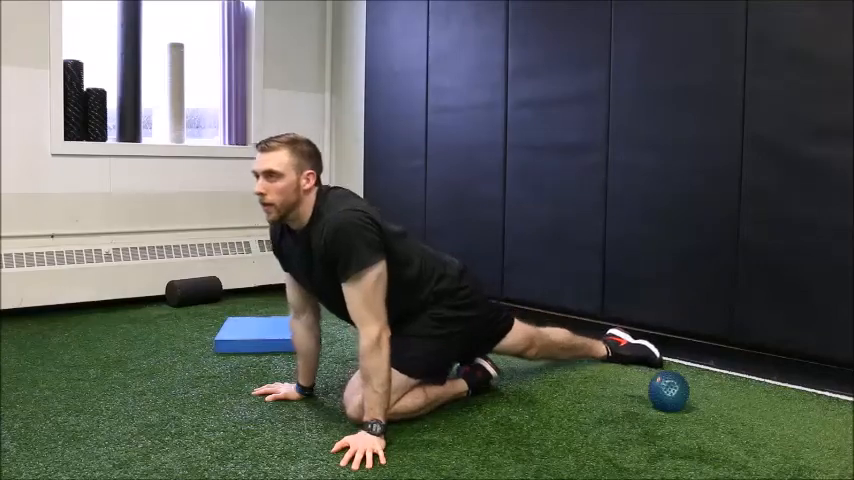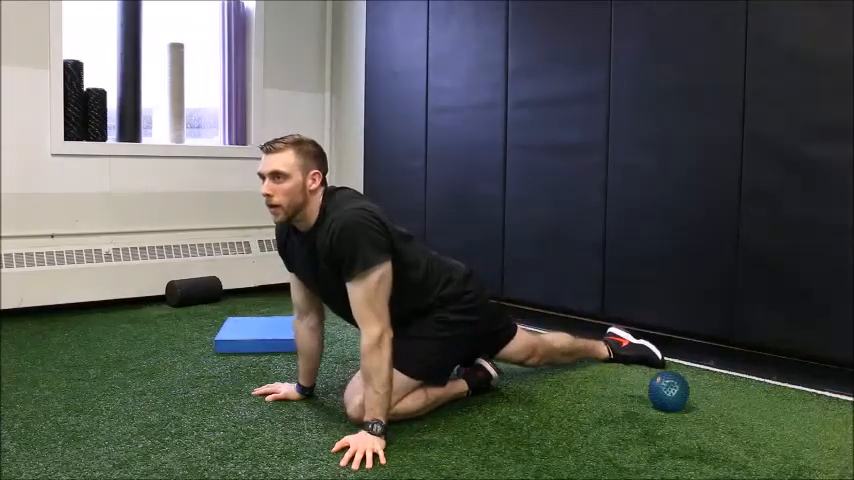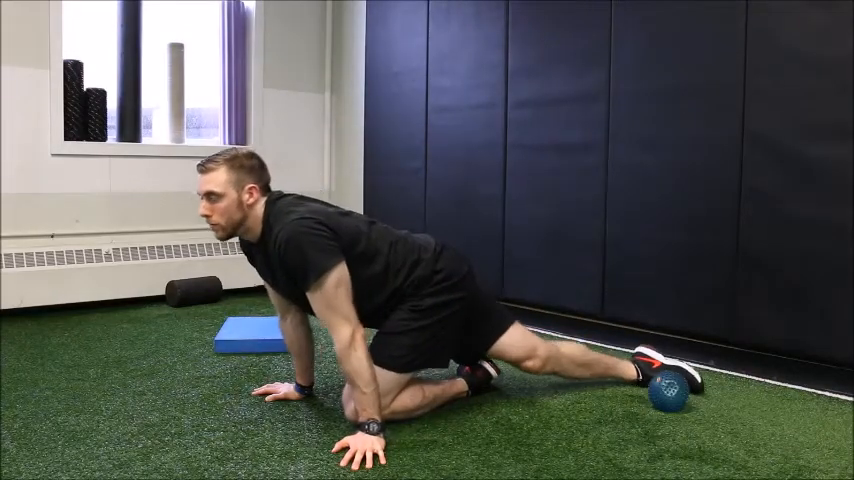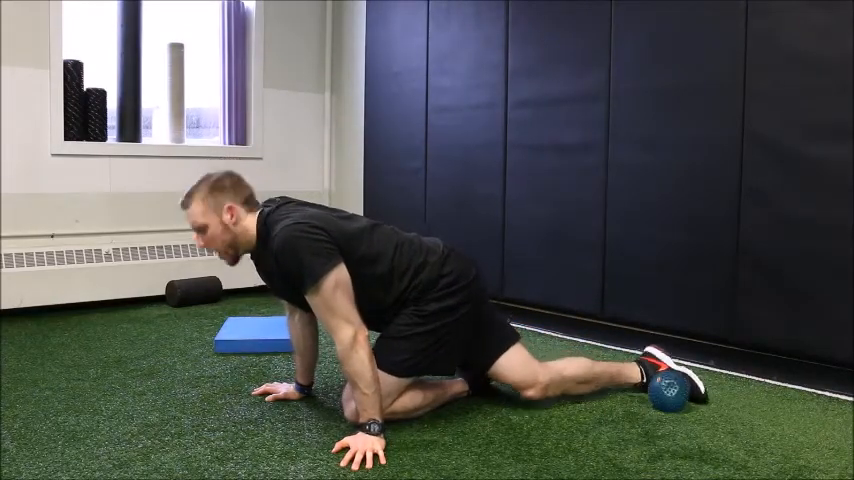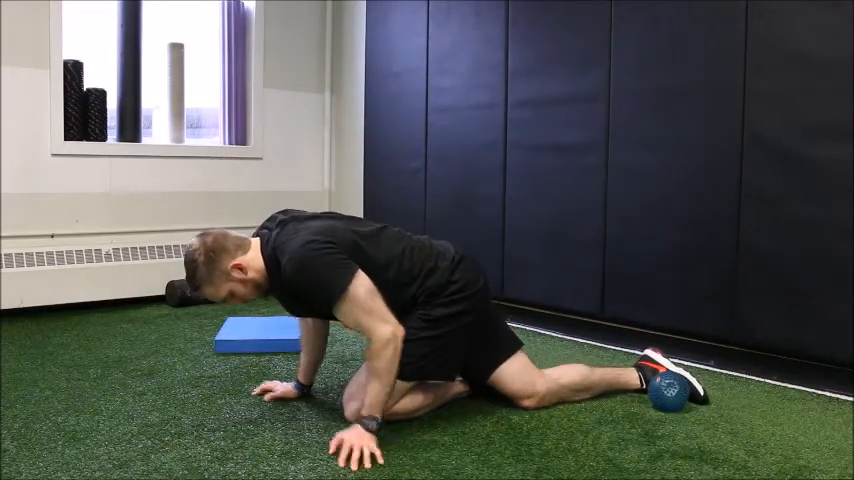
dt=1s
person 1, frame 1
left shoulder: (346, 225)
right shoulder: (283, 231)
left elbow: (374, 331)
right elbow: (303, 315)
left wrist: (373, 428)
right wrist: (303, 385)
left hip: (444, 301)
right hip: (418, 301)
left knee: (359, 405)
right knee: (531, 344)
left ankle: (470, 380)
right ankle: (607, 347)
person 1, frame 2
left shoulder: (353, 225)
right shoulder: (289, 233)
left elbow: (376, 332)
right elbow: (307, 316)
left wrist: (374, 428)
right wrist: (303, 385)
left hip: (449, 306)
right hip: (419, 308)
left knee: (359, 405)
right knee: (533, 352)
left ankle: (470, 380)
right ankle: (609, 348)
person 1, frame 3
left shoulder: (298, 234)
right shoulder: (254, 240)
left elbow: (346, 333)
right elbow: (291, 313)
left wrist: (371, 427)
right wrist: (301, 385)
left hip: (434, 285)
right hip: (438, 282)
left knee: (358, 407)
right knee: (533, 355)
left ankle: (469, 381)
right ankle: (639, 368)
person 1, frame 4
left shoulder: (294, 239)
right shoulder: (265, 240)
left elbow: (350, 335)
right elbow: (300, 314)
left wrist: (370, 428)
right wrist: (301, 385)
left hip: (440, 289)
right hip: (445, 285)
left knee: (357, 408)
right knee: (535, 383)
left ankle: (466, 384)
right ankle: (643, 371)
person 1, frame 5
left shoulder: (305, 258)
right shoulder: (273, 240)
left elbow: (387, 332)
right elbow: (314, 312)
left wrist: (368, 425)
right wrist: (300, 383)
left hip: (446, 294)
right hip: (454, 288)
left knee: (357, 405)
right knee: (533, 391)
left ankle: (466, 382)
right ankle: (643, 373)
